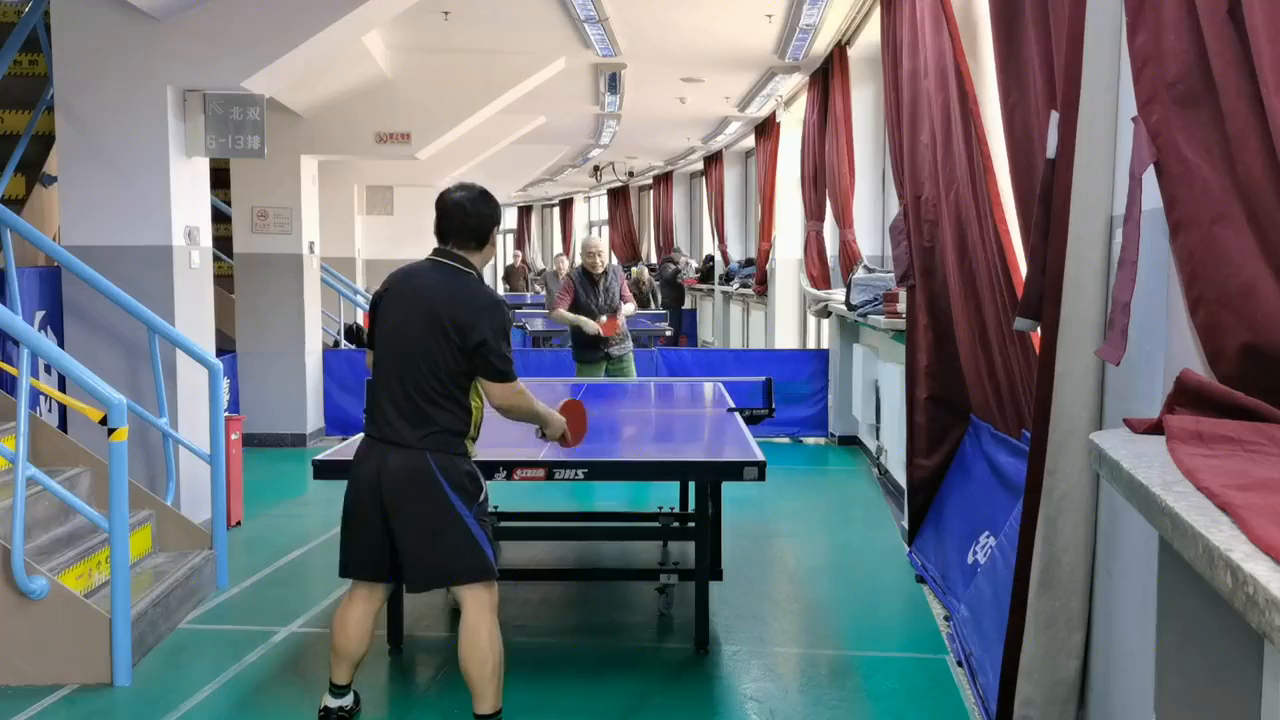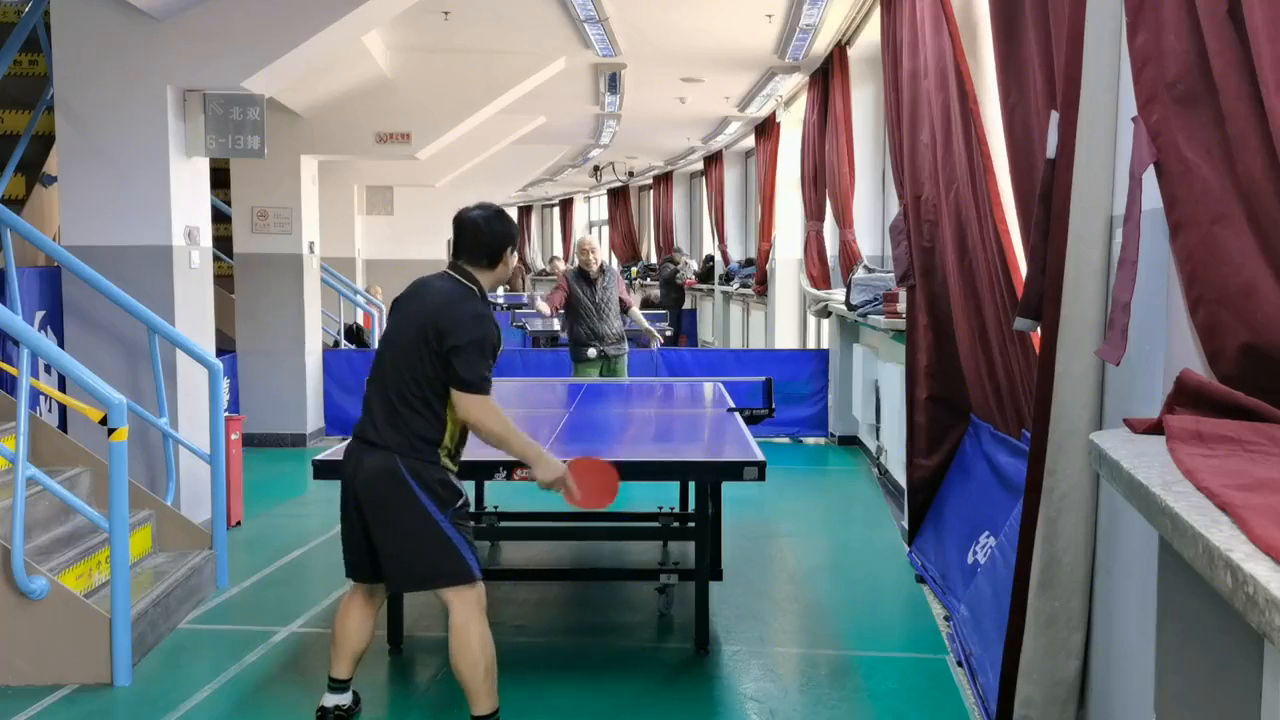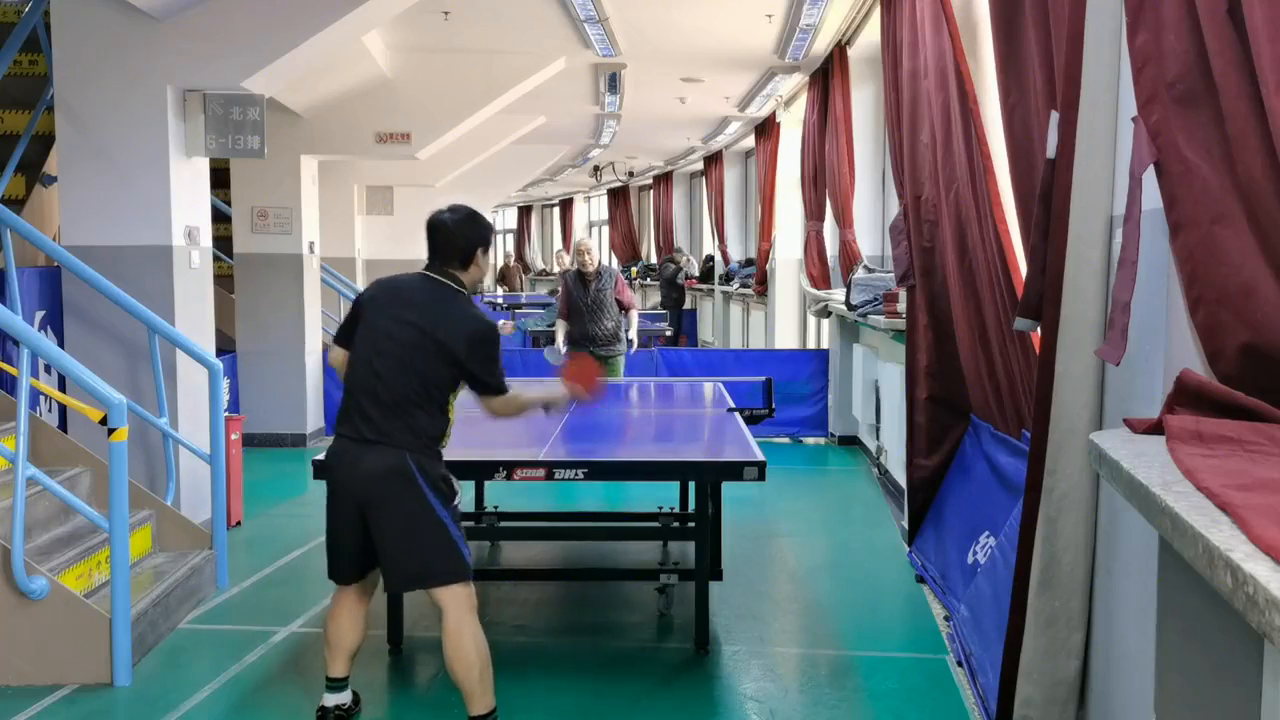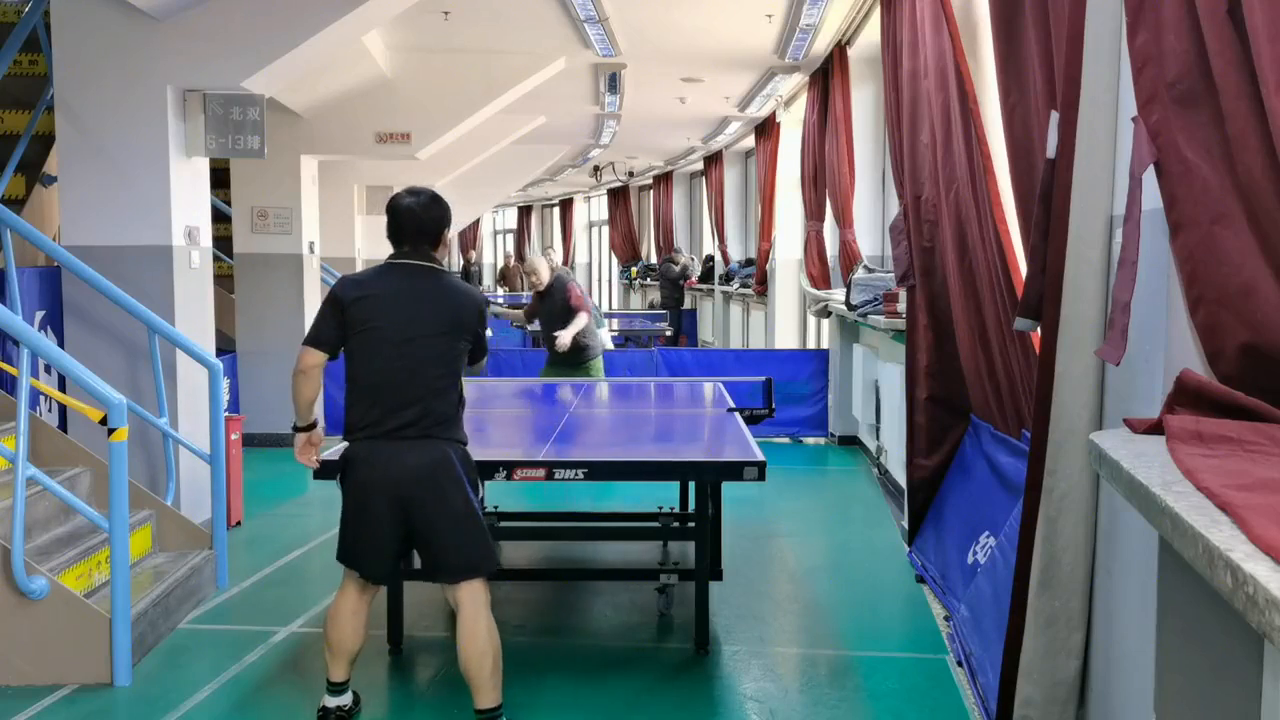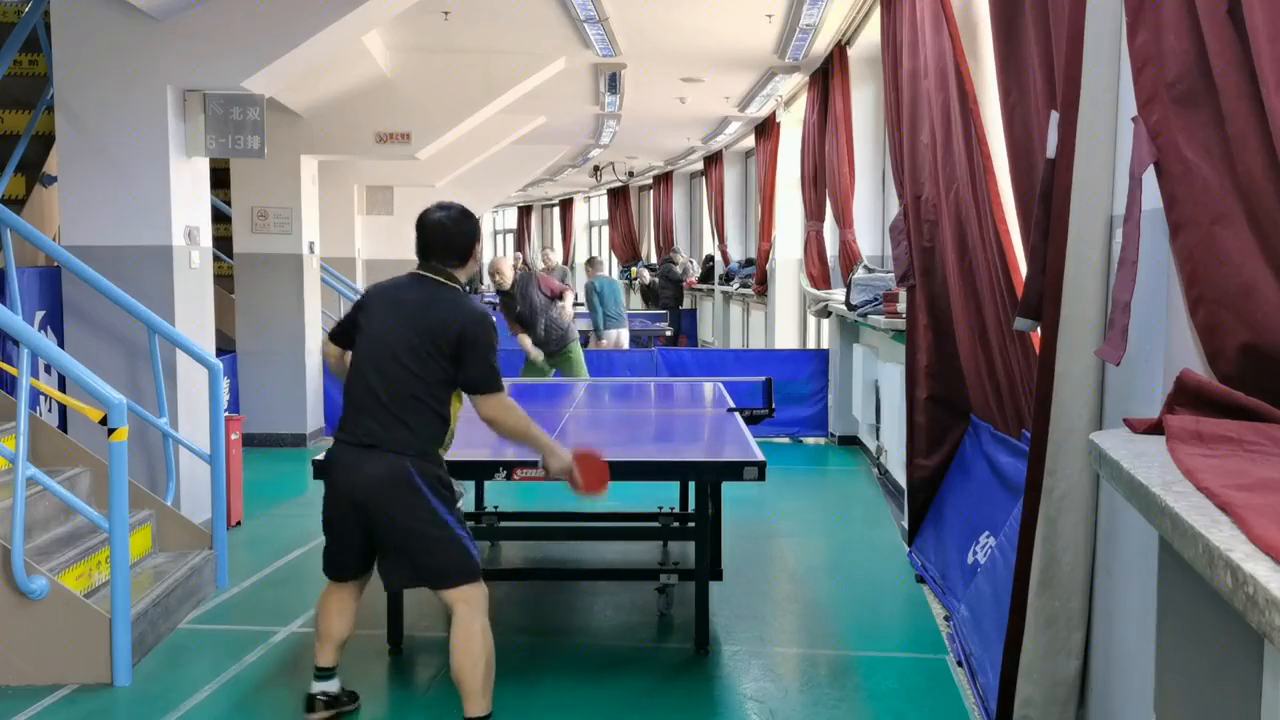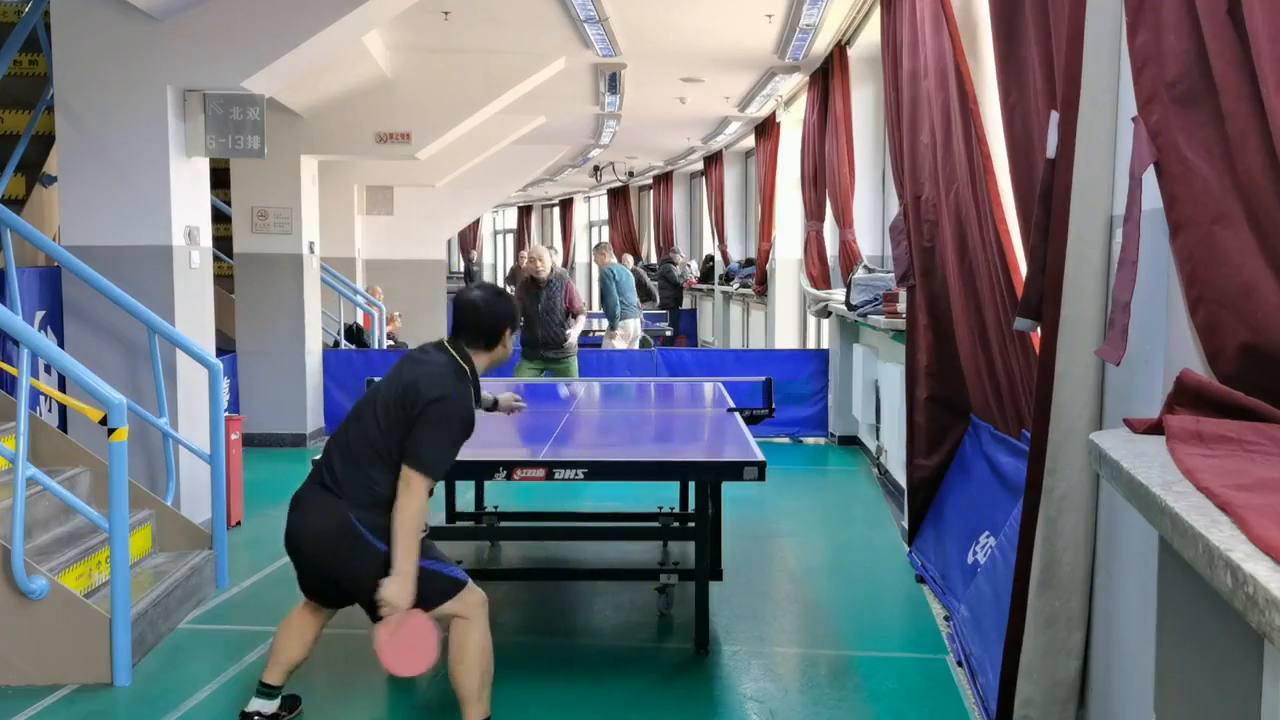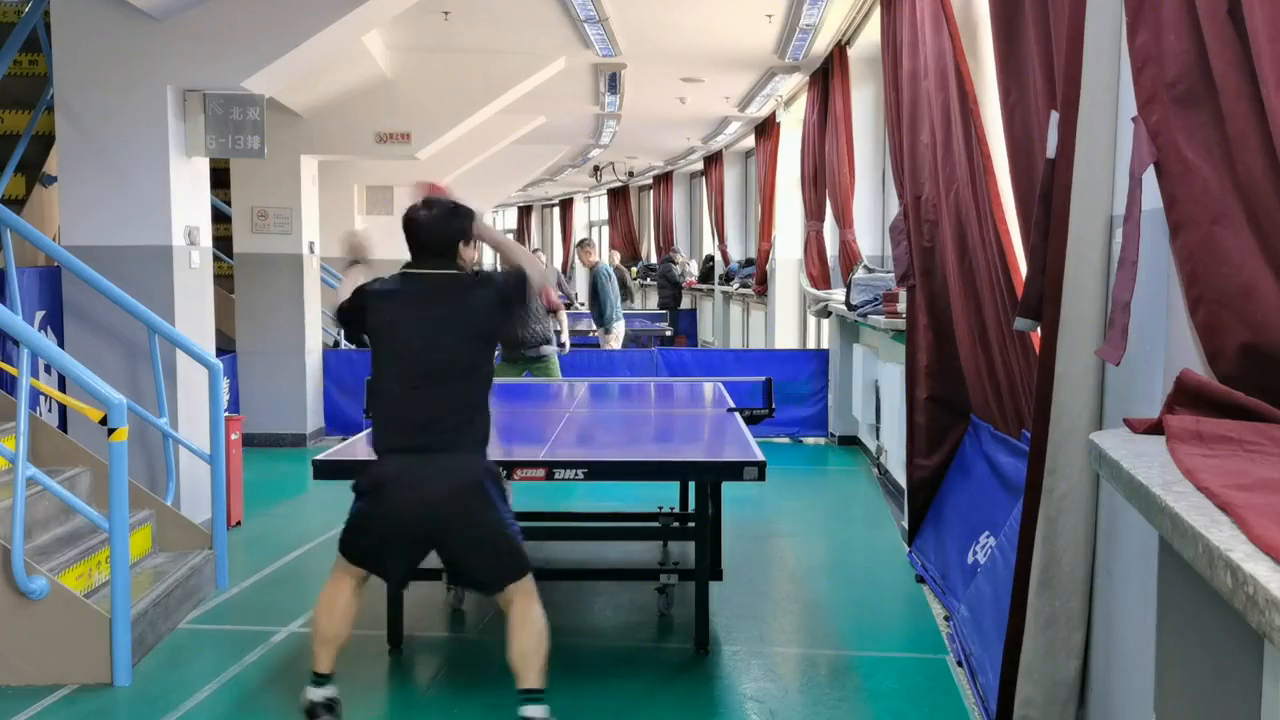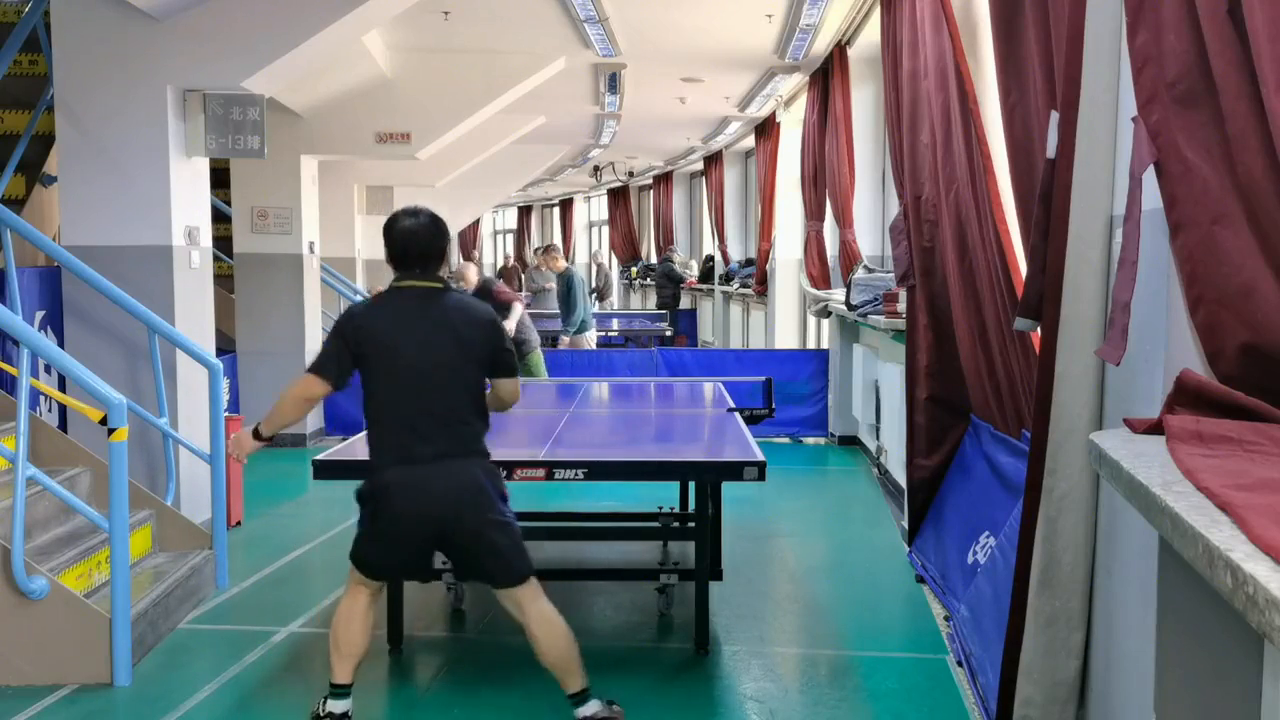
dt=0.4s
person 1, frame 1
left shoulder: (395, 284)
right shoulder: (483, 304)
right elbow: (504, 395)
right wrist: (548, 418)
left hip: (375, 459)
right hip: (435, 467)
left knee: (366, 588)
right knee: (478, 596)
person 1, frame 2
left shoulder: (417, 291)
right shoulder: (473, 318)
right elbow: (473, 409)
right wrist: (537, 457)
left hip: (363, 460)
right hip: (411, 472)
left knee: (366, 586)
right knee: (466, 598)
person 1, frame 3
left shoulder: (382, 291)
right shoulder: (473, 324)
left elbow: (339, 358)
right elbow: (499, 405)
right wrist: (547, 398)
left hip: (346, 460)
right hip: (404, 469)
left knee: (354, 584)
right knee: (456, 598)
person 1, frame 4
left shoulder: (350, 291)
right shoulder: (466, 300)
left elbow: (308, 364)
left wrist: (304, 426)
left hip: (369, 461)
right hip: (438, 462)
left knee: (358, 584)
right knee: (470, 594)
person 1, frame 5
left shoulder: (378, 296)
right shoulder: (469, 318)
left elbow: (333, 352)
right elbow: (493, 408)
right wrist: (550, 450)
left hip: (345, 465)
right hip: (405, 474)
left knee: (345, 581)
right knee: (469, 600)
person 1, frame 6
left shoulder: (427, 358)
right shoulder: (452, 400)
right elbow: (412, 489)
left wrist: (491, 401)
right wrist: (402, 576)
left hip: (307, 513)
right hip: (352, 525)
left knee: (318, 604)
right knee: (470, 608)
person 1, frame 7
left shoulder: (378, 297)
right shoulder: (489, 294)
left elbow: (343, 315)
right elbow: (532, 269)
right wrist: (487, 231)
left hip: (395, 478)
right hip: (464, 479)
left knee: (347, 574)
right knee: (521, 596)
person 1, frame 8
left shoulder: (362, 320)
right shoulder: (480, 316)
left elbow: (309, 390)
right elbow: (509, 395)
left wrist: (259, 432)
left hip: (395, 491)
right hip: (469, 482)
left knee: (361, 587)
right knee: (527, 599)
